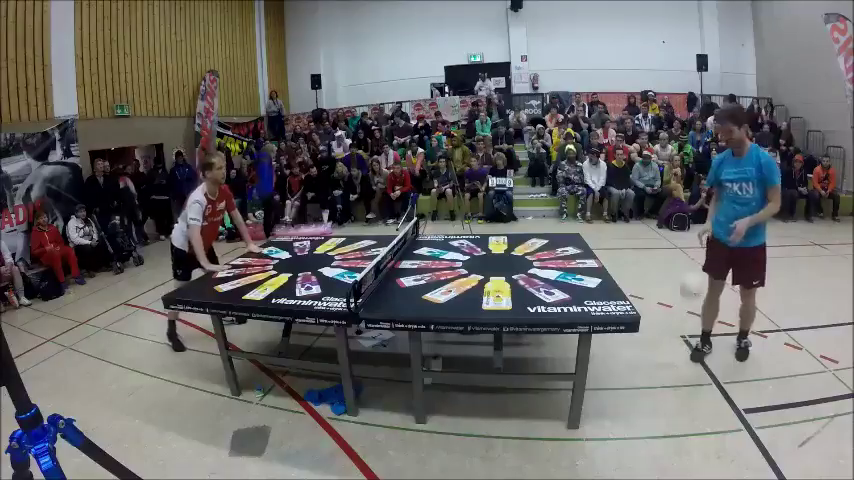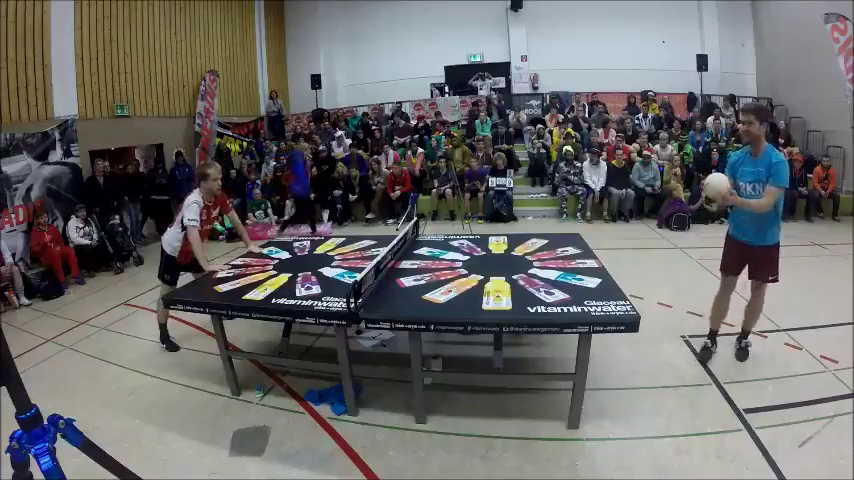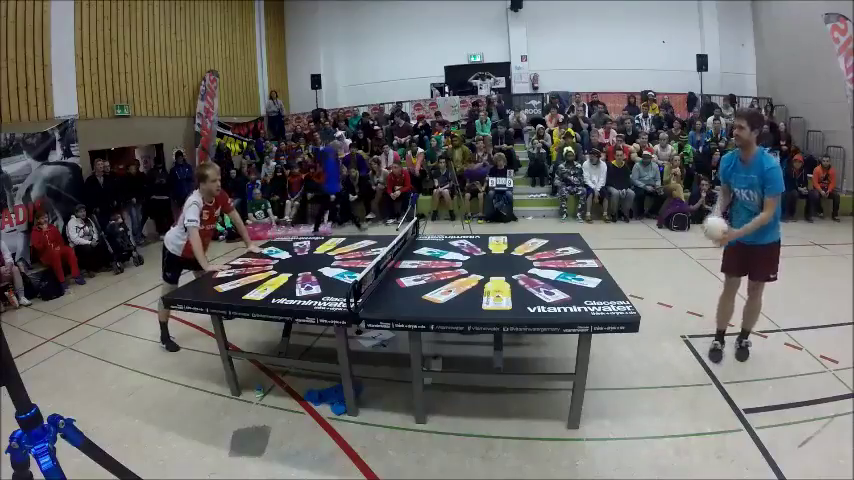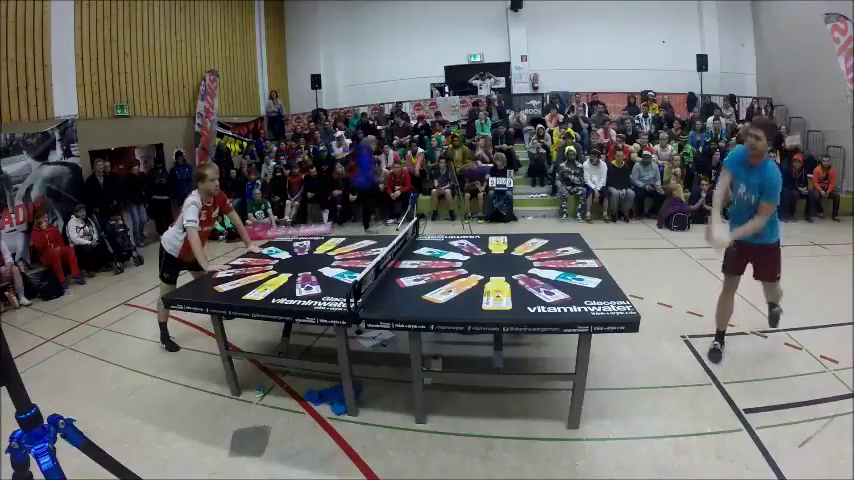
dt=0.4s
person 1, frame 1
left shoulder: (764, 161)
right shoulder: (720, 161)
left elbow: (775, 203)
left wrist: (748, 222)
right wrist: (708, 223)
left hip: (752, 243)
right hip: (720, 239)
left knee: (747, 295)
right knee: (713, 290)
left ankle: (743, 338)
right ankle: (705, 339)
person 1, frame 2
left shoulder: (777, 162)
right shoulder: (736, 158)
left elbow: (767, 203)
right elbow: (728, 192)
left wrist: (738, 201)
right wrist: (722, 196)
left hip: (766, 240)
right hip: (736, 235)
left knee: (758, 291)
right knee: (725, 288)
left ankle: (743, 338)
right ankle: (711, 339)
person 1, frame 3
left shoulder: (770, 167)
right shoulder: (728, 161)
left elbow: (768, 214)
left wrist: (739, 232)
right wrist: (717, 213)
left hip: (764, 240)
right hip: (736, 237)
left knee: (755, 291)
right knee: (729, 288)
left ankle: (743, 338)
right ankle: (719, 339)
person 1, frame 4
left shoulder: (772, 175)
right shoulder: (737, 154)
left elbow: (762, 219)
right elbow: (721, 186)
left wrist: (733, 236)
right wrist: (715, 219)
left hip: (765, 239)
right hip: (736, 235)
left knee: (770, 286)
right knee: (729, 287)
left ankle: (774, 304)
right ankle: (719, 339)
person 2, frame 1
left shoulder: (224, 191)
right shoulder: (198, 199)
left elbow: (236, 216)
right elbow: (193, 232)
left wrist: (249, 243)
right wrist: (205, 264)
left hip: (205, 243)
right hip: (184, 245)
right knee: (182, 288)
right ankle: (171, 331)
person 2, frame 2
left shoulder: (219, 197)
right shoulder: (194, 202)
left elbow: (234, 219)
right elbow: (193, 235)
left wrist: (249, 244)
right wrist: (207, 265)
left hip: (192, 250)
right hip: (173, 249)
right knee: (168, 292)
right ankle: (163, 335)
person 2, frame 3
left shoulder: (221, 196)
right shoulder: (194, 203)
left elbow: (236, 219)
right elbow: (193, 234)
left wrist: (249, 244)
right wrist: (206, 265)
left hip: (195, 249)
right hip: (176, 248)
right knee: (169, 291)
right ankle: (164, 335)
person 2, frame 4
left shoulder: (219, 197)
right shoulder: (193, 203)
left elbow: (235, 219)
right elbow: (193, 236)
left wrist: (249, 244)
right wrist: (207, 265)
left hip: (192, 251)
right hip: (173, 249)
right knee: (167, 292)
right ankle: (164, 335)
